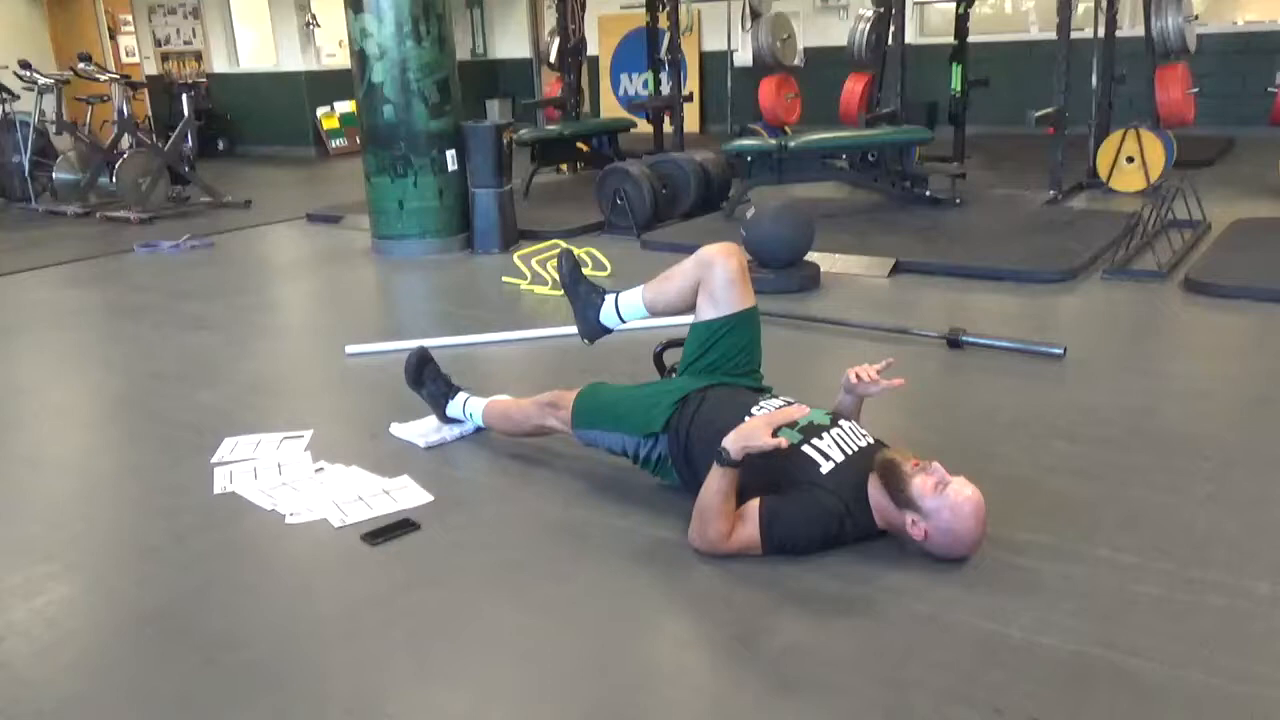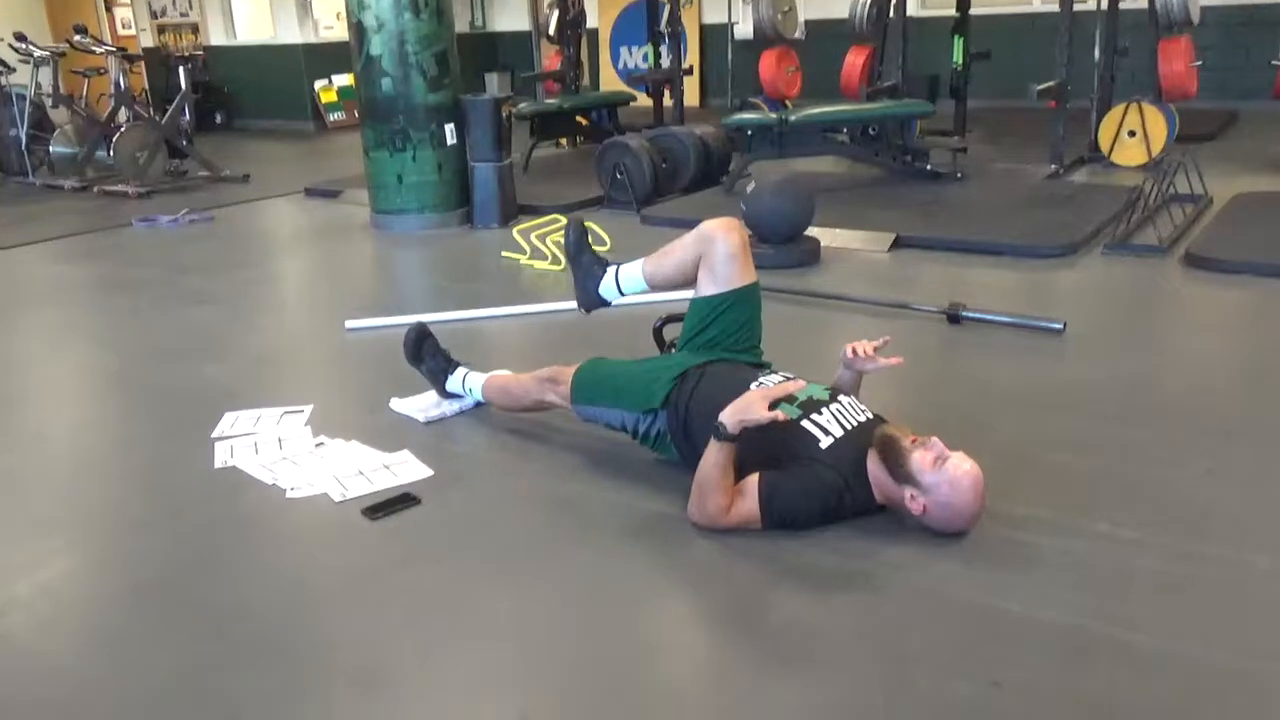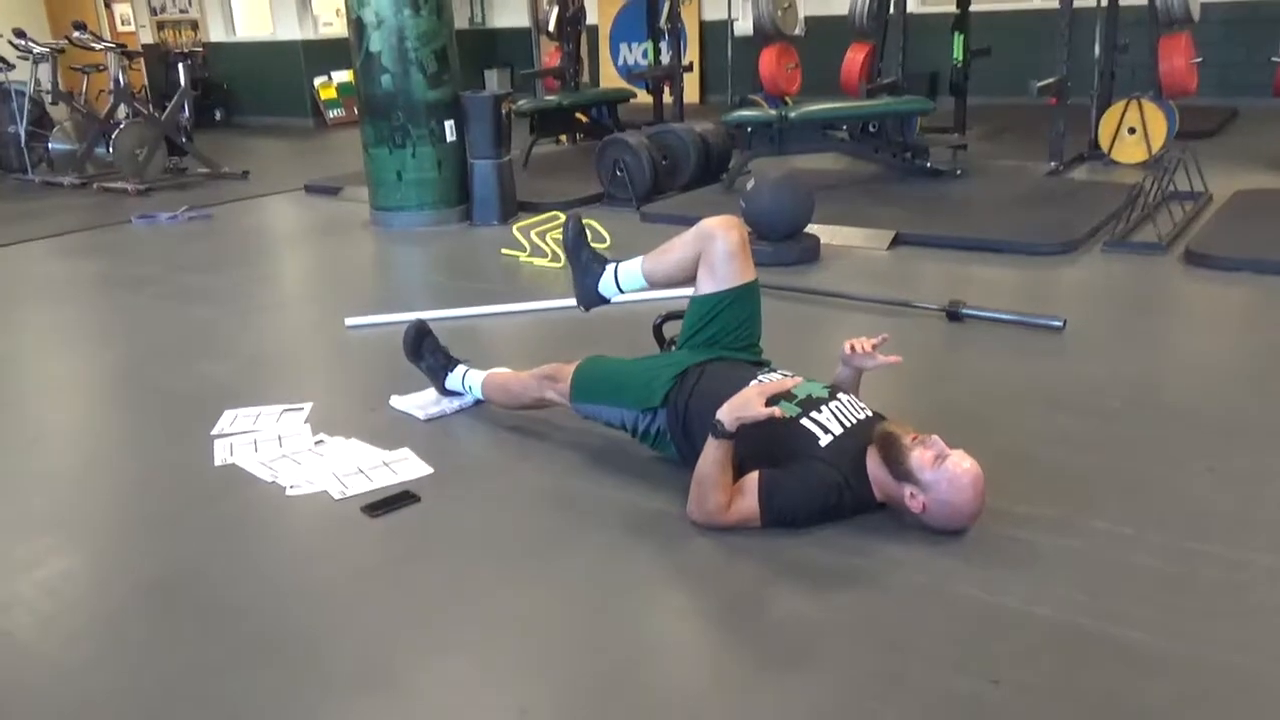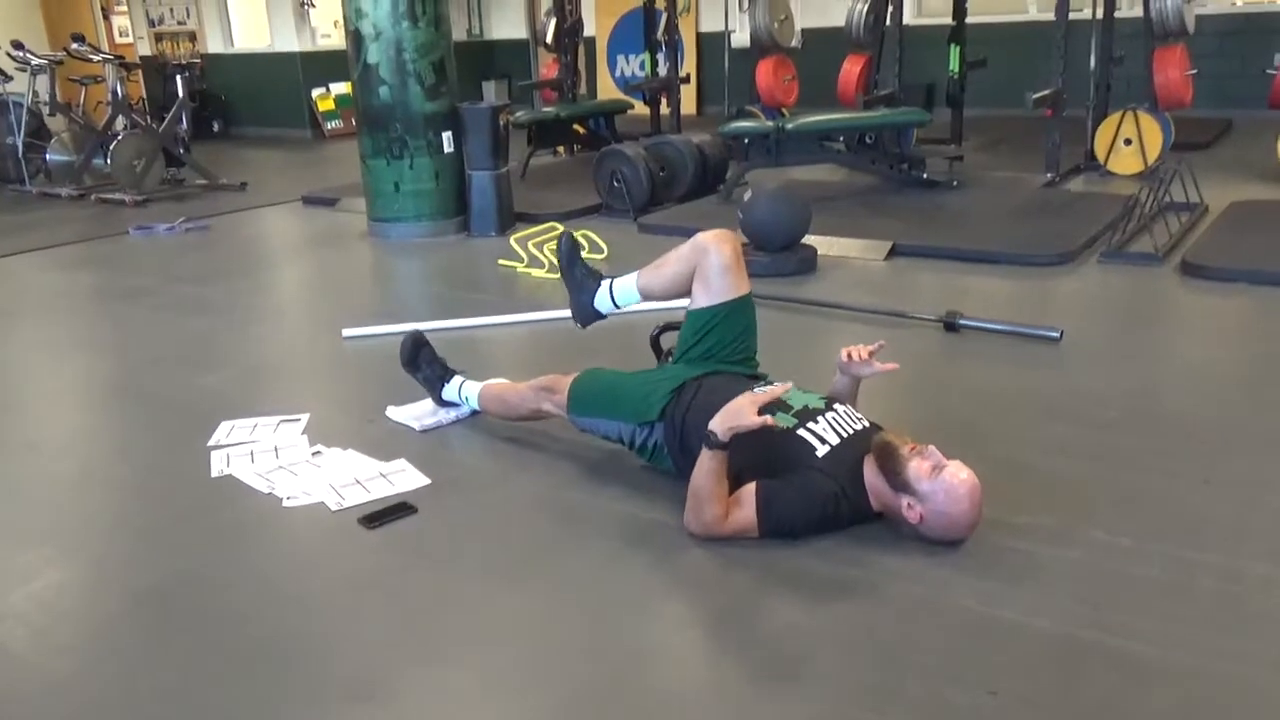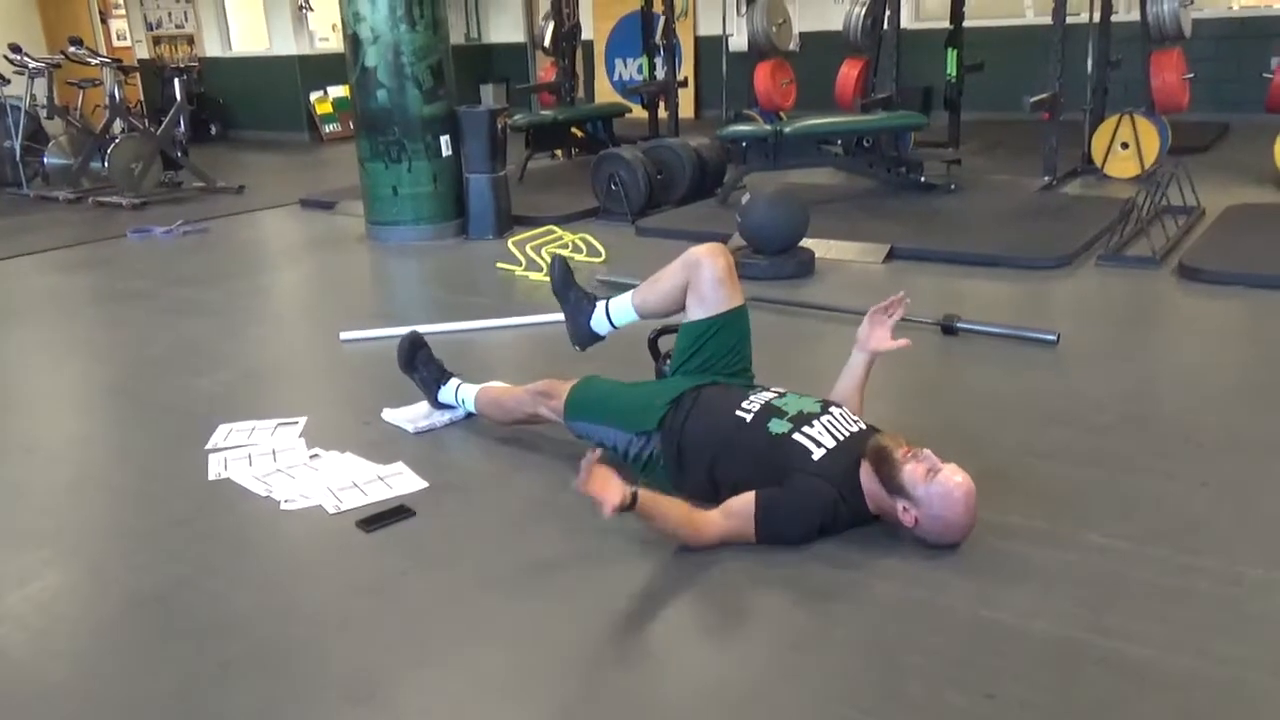
dt=0.3s
person 1, frame 1
left shoulder: (827, 515)
right shoulder: (882, 467)
left elbow: (709, 536)
left wrist: (733, 449)
right wrist: (852, 394)
left hip: (679, 423)
right hip: (735, 390)
left knee: (553, 407)
right knee: (722, 259)
left ankle: (459, 405)
right ankle: (604, 311)
person 1, frame 2
left shoulder: (826, 489)
right shoulder: (879, 443)
left elbow: (708, 511)
left wrist: (728, 424)
right wrist: (851, 371)
left hip: (678, 399)
right hip: (736, 368)
left knee: (553, 383)
right knee: (722, 236)
left ankle: (460, 382)
right ankle: (606, 283)
person 1, frame 3
left shoulder: (826, 489)
right shoulder: (880, 439)
left elbow: (707, 511)
left wrist: (726, 422)
right wrist: (850, 369)
left hip: (678, 398)
right hip: (734, 367)
left knee: (551, 380)
right knee: (723, 233)
left ankle: (459, 378)
right ankle: (604, 280)
person 1, frame 4
left shoulder: (823, 498)
right shoulder: (878, 450)
left elbow: (705, 521)
left wrist: (718, 432)
right wrist: (847, 377)
left hip: (676, 411)
right hip: (729, 378)
left knee: (549, 392)
right knee: (716, 248)
left ankle: (455, 390)
right ankle: (601, 296)
person 1, frame 5
left shoulder: (818, 502)
right shoulder: (878, 454)
left elbow: (707, 526)
left wrist: (627, 498)
right wrist: (863, 354)
left hip: (672, 425)
right hip: (727, 392)
left knee: (546, 397)
right knee: (708, 260)
left ankle: (452, 393)
right ankle: (596, 318)
